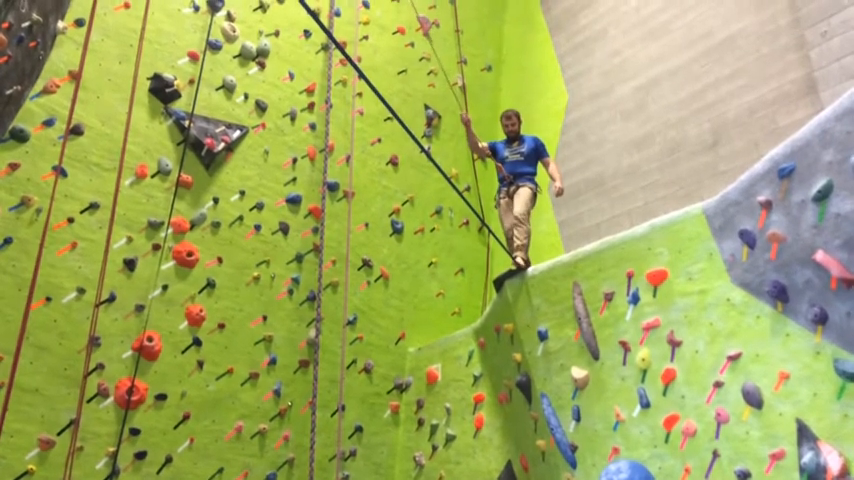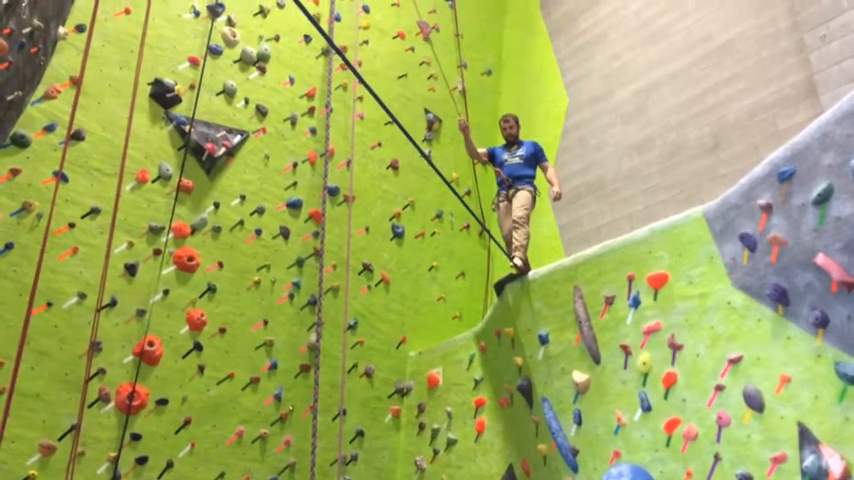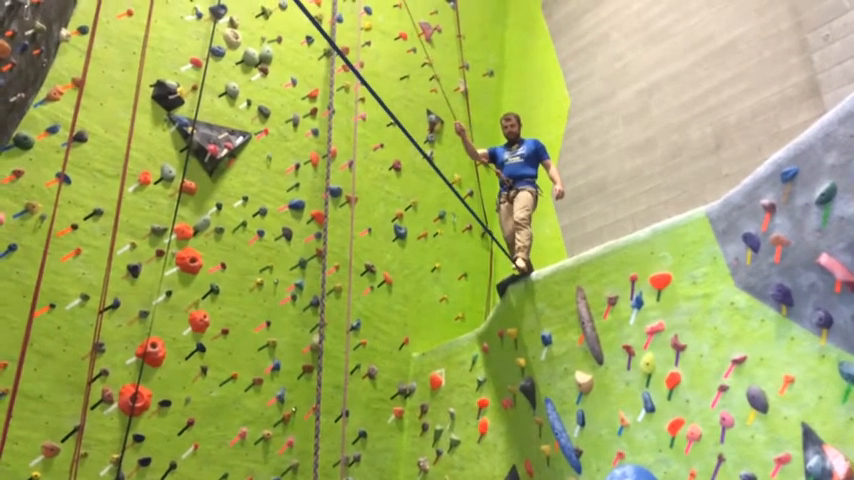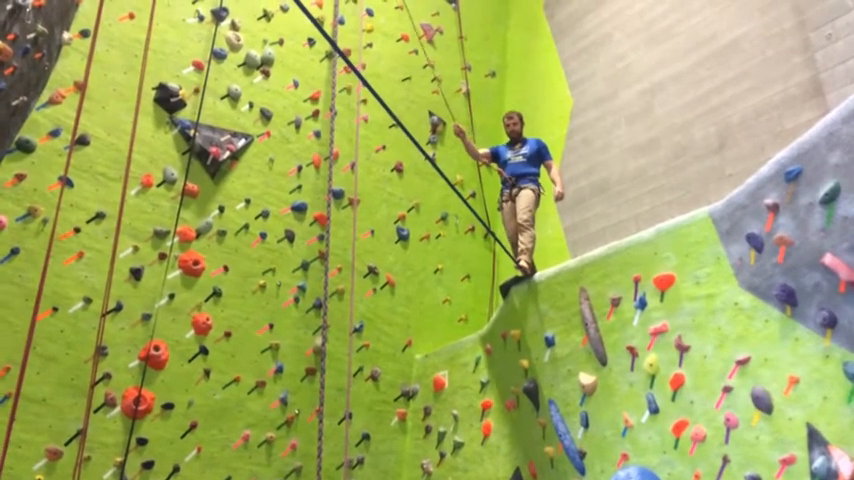
dt=0.5s
person 1, frame 1
left shoulder: (533, 141)
right shoulder: (497, 146)
left elbow: (549, 164)
right elbow: (477, 148)
left wrist: (557, 180)
right wrist: (468, 128)
left hip: (525, 185)
right hip: (504, 190)
left knee: (520, 214)
right knee: (509, 230)
left ankle: (520, 256)
right ankle: (524, 267)
person 1, frame 2
left shoulder: (532, 146)
right shoulder: (496, 151)
left elbow: (547, 168)
right elbow: (475, 154)
left wrist: (556, 185)
right wrist: (466, 134)
left hip: (524, 188)
right hip: (503, 194)
left knee: (519, 218)
right knee: (508, 234)
left ankle: (518, 258)
right ankle: (525, 271)
person 1, frame 3
left shoulder: (534, 144)
right shoulder: (498, 151)
left elbow: (549, 166)
right elbow: (475, 155)
left wrist: (558, 183)
right wrist: (464, 136)
left hip: (525, 188)
right hip: (505, 194)
left knee: (521, 219)
right knee: (509, 235)
left ankle: (521, 259)
right ankle: (527, 272)
person 1, frame 4
left shoulder: (536, 144)
right shoulder: (500, 150)
left elbow: (551, 167)
right elbow: (477, 155)
left wrist: (558, 185)
right wrist: (464, 138)
left hip: (528, 187)
right hip: (507, 192)
left knee: (525, 221)
right knee: (513, 235)
left ankle: (525, 261)
right ankle: (530, 273)
